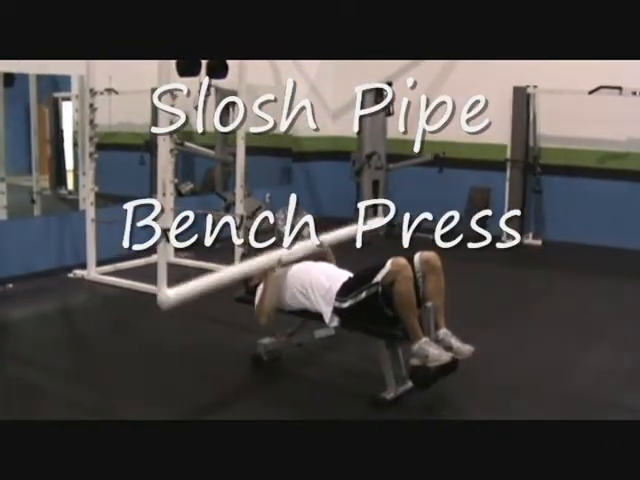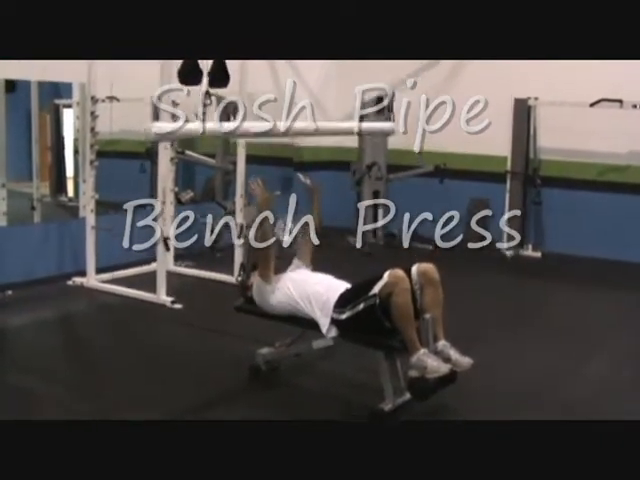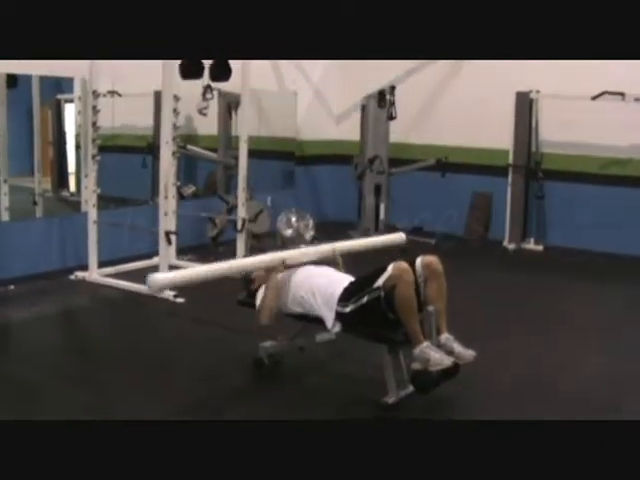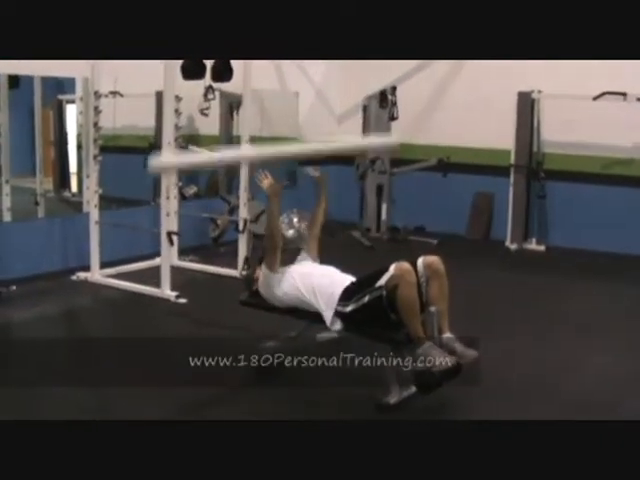
dt=0.5s
person 1, frame 1
left shoulder: (290, 273)
right shoulder: (265, 289)
right elbow: (263, 318)
left wrist: (326, 252)
right wrist: (269, 271)
left hip: (351, 284)
right hip: (341, 299)
left knee: (429, 259)
right knee: (398, 266)
left ankle: (441, 333)
right ankle: (419, 344)
person 1, frame 2
left shoulder: (292, 276)
right shoulder: (265, 294)
left elbow: (308, 237)
right elbow: (264, 251)
left wrist: (314, 196)
right wrist: (263, 209)
left hip: (351, 300)
right hip: (339, 311)
left knee: (427, 272)
right knee: (396, 278)
left ankle: (440, 346)
right ankle: (417, 358)
person 1, frame 3
left shoulder: (295, 276)
right shoulder: (266, 292)
right elbow: (264, 320)
left wrist: (336, 257)
right wrist: (274, 274)
left hip: (353, 291)
right hip: (343, 306)
left knee: (431, 263)
right knee: (401, 270)
left ankle: (443, 339)
right ankle: (421, 349)
person 1, frame 4
left shoulder: (300, 267)
right shoulder: (271, 285)
left elbow: (314, 232)
right elbow: (272, 245)
left wrist: (322, 188)
right wrist: (273, 197)
left hip: (355, 291)
right hip: (344, 304)
left knee: (433, 264)
right knee: (402, 271)
left ankle: (446, 340)
right ankle: (424, 351)
